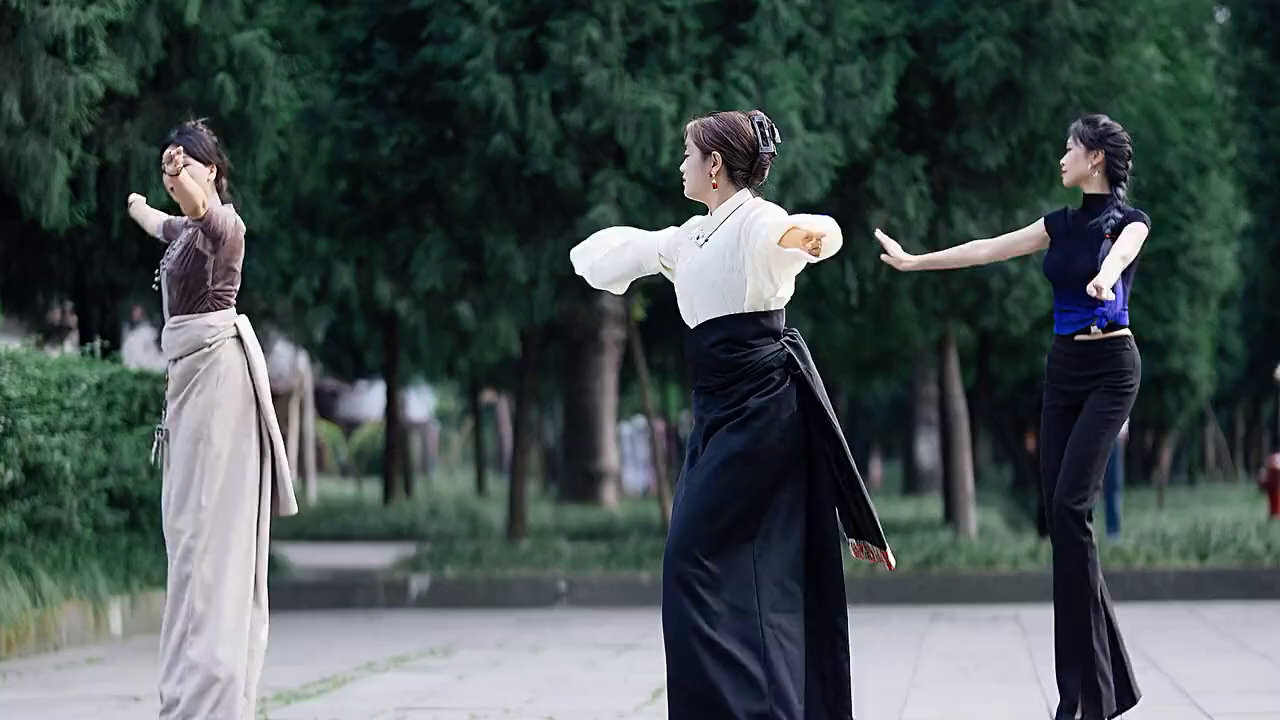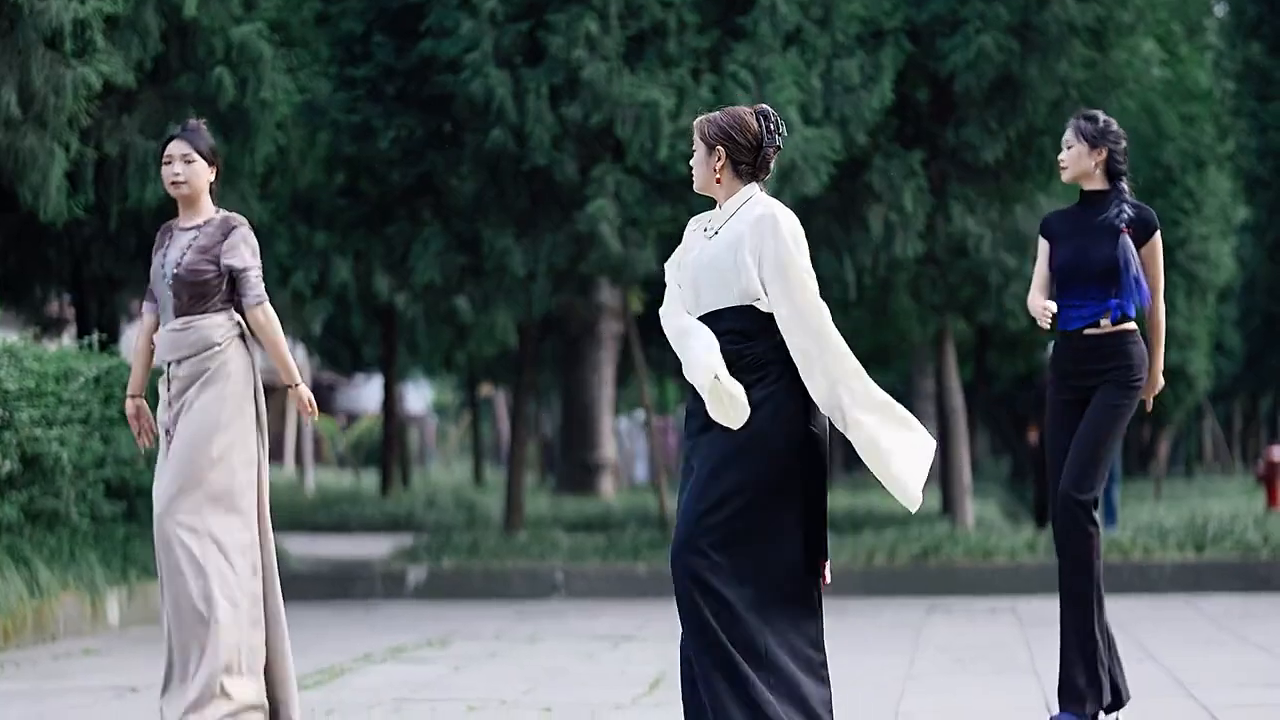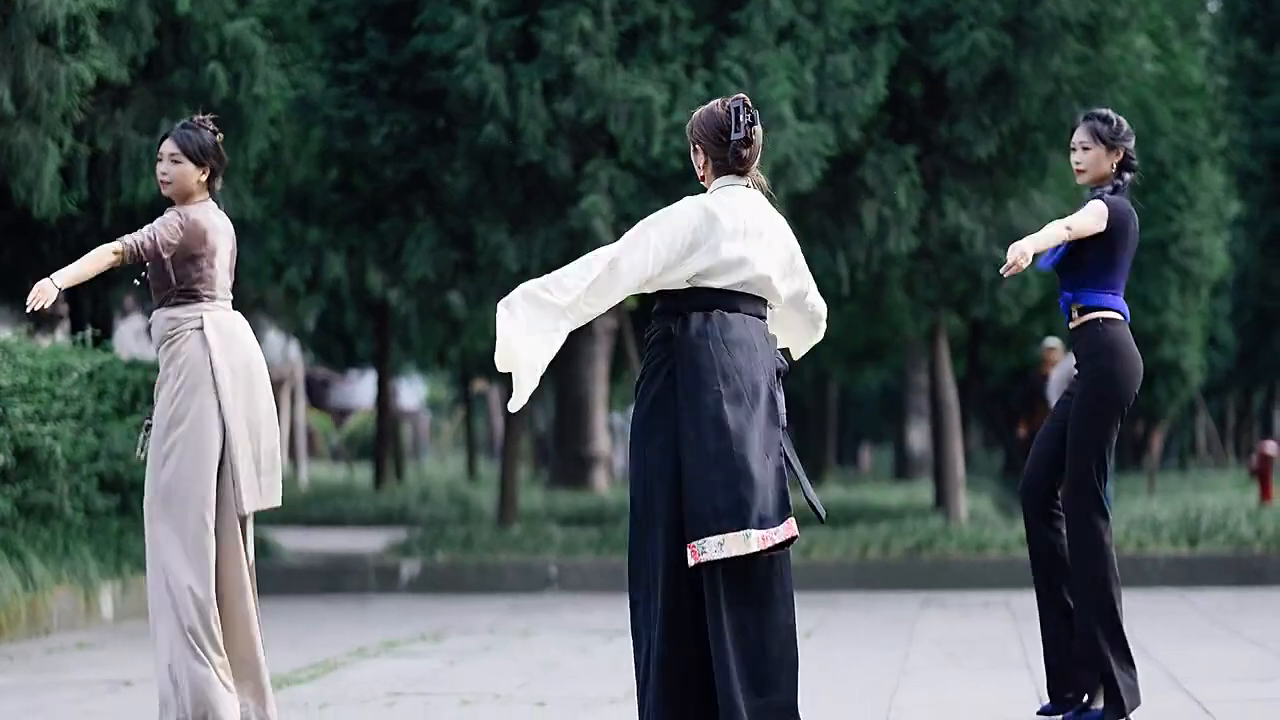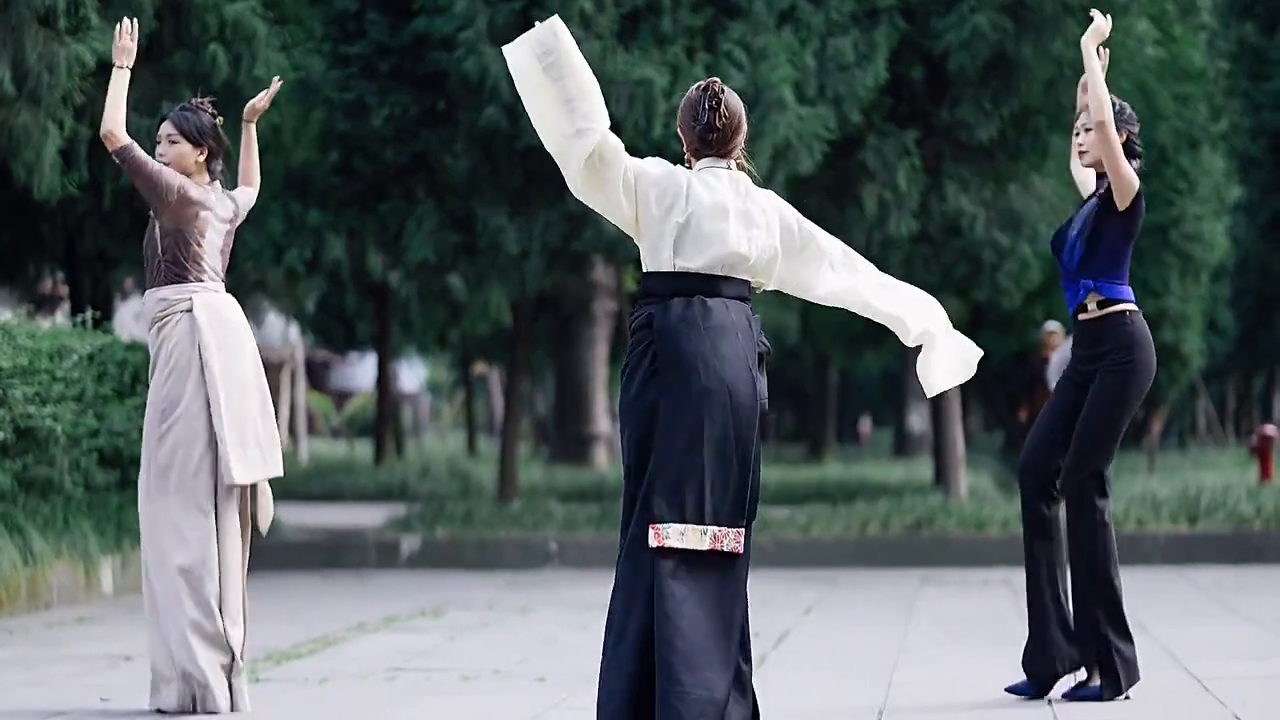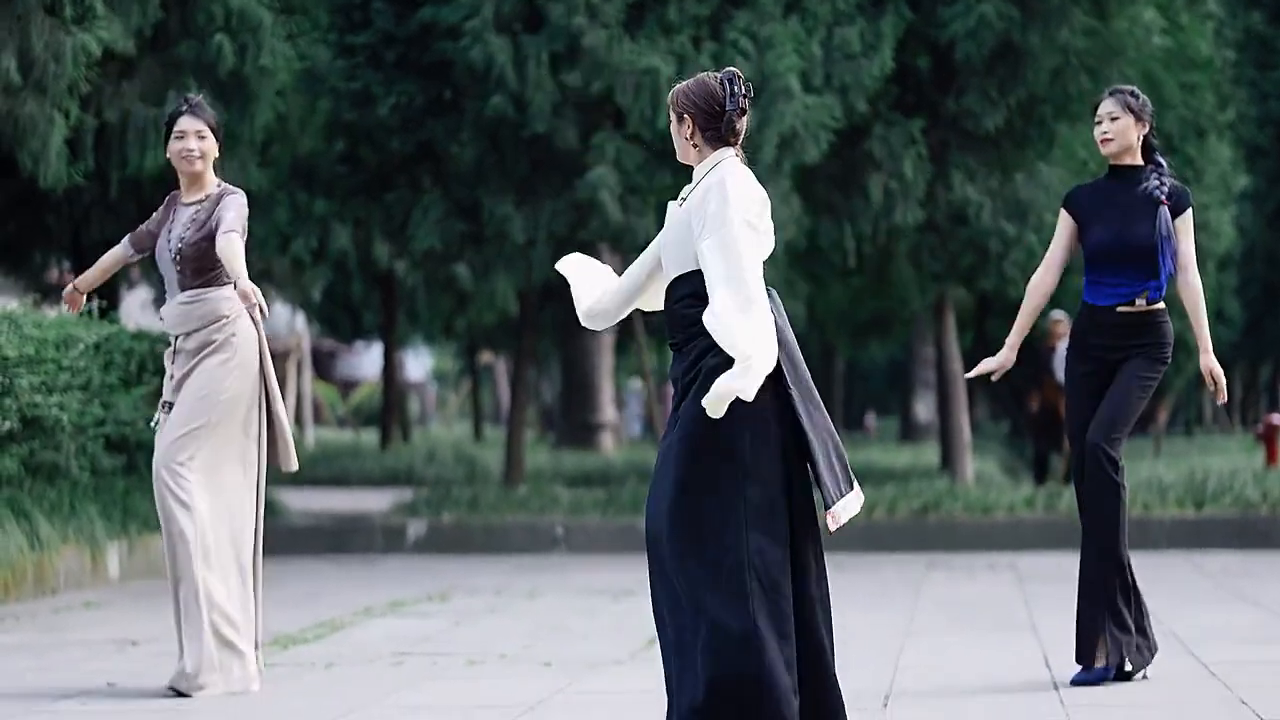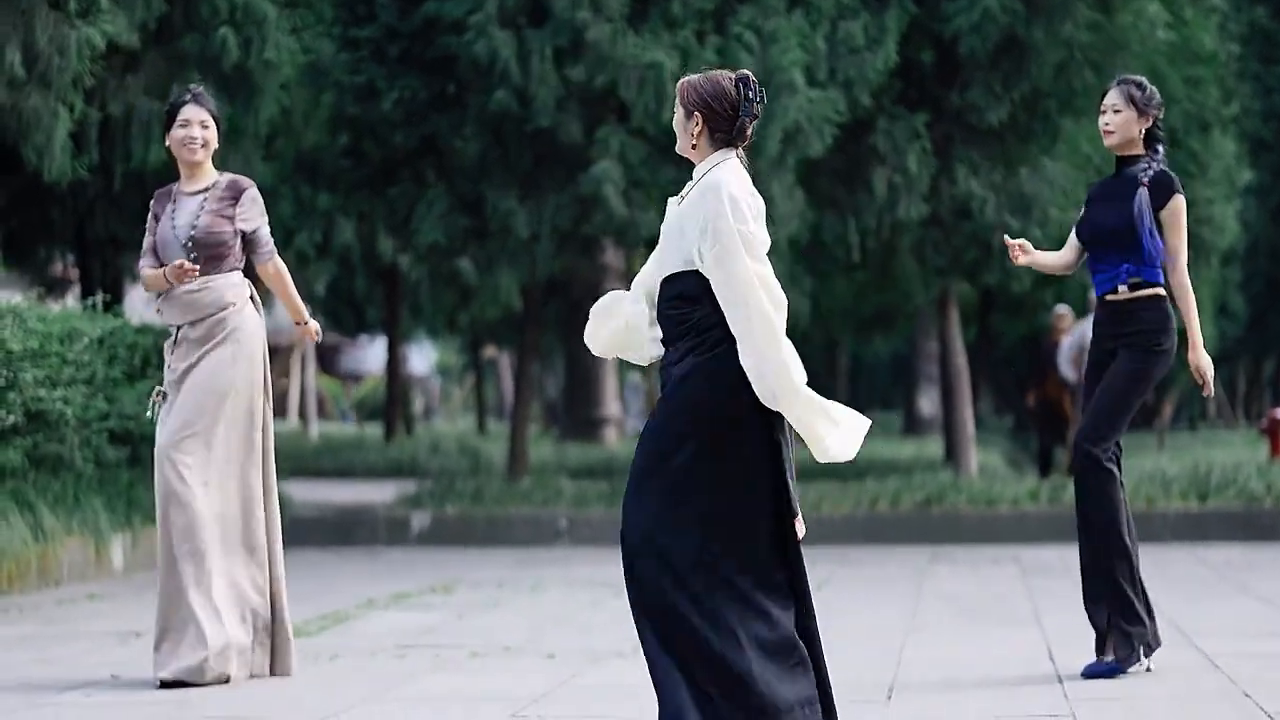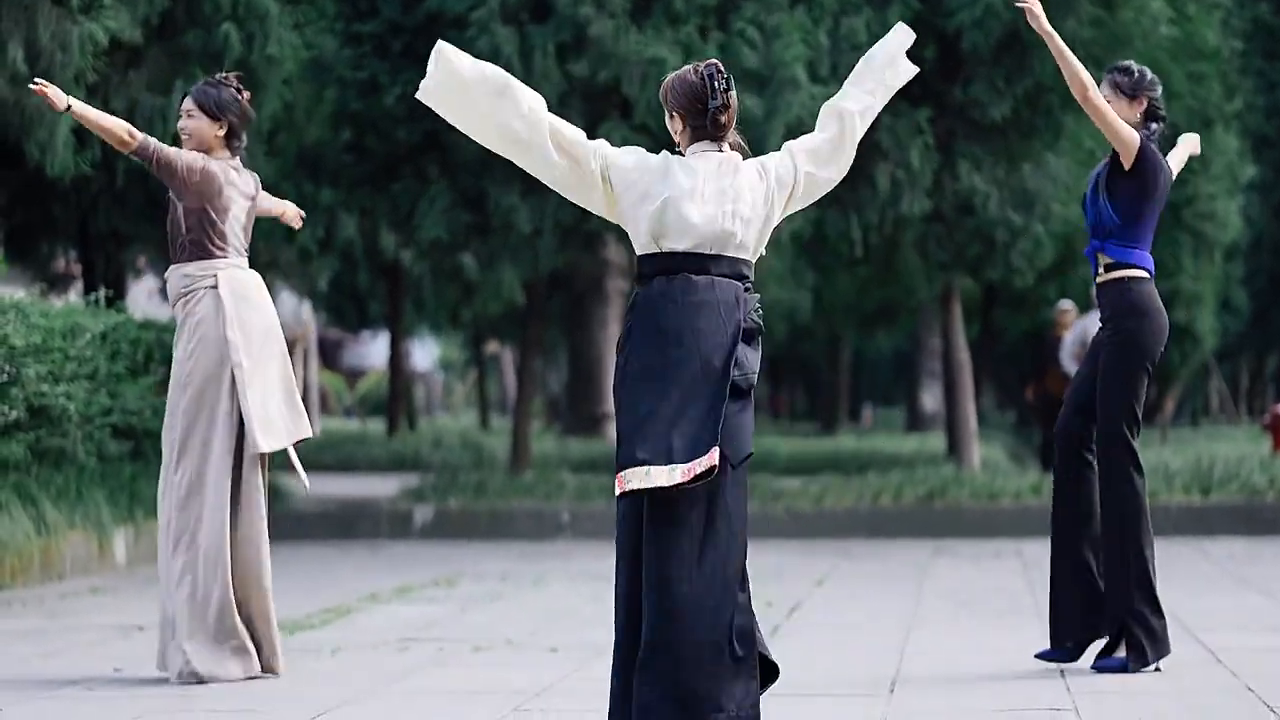
dt=0.5s
person 1, frame 1
left shoulder: (757, 225)
right shoulder: (699, 234)
left elbow: (797, 232)
right elbow: (645, 249)
left wrist: (806, 238)
right wrist: (601, 250)
left hip: (761, 409)
right hip: (723, 412)
left knee: (694, 562)
right knee: (758, 568)
person 1, frame 2
left shoulder: (772, 223)
right shoulder: (698, 232)
left elbow: (807, 325)
right elbow: (677, 311)
left wrist: (851, 411)
right wrist: (711, 374)
left hip: (766, 405)
right hip: (721, 408)
left knee: (702, 550)
right knee: (748, 562)
person 1, frame 3
left shoulder: (694, 215)
right shoulder: (773, 224)
left elbow: (615, 267)
right elbow: (804, 311)
left wrist: (533, 310)
right wrist: (786, 338)
left hip: (690, 373)
right hip: (751, 374)
left knee: (677, 545)
right knee: (739, 545)
person 1, frame 4
left shoulder: (662, 186)
right shoulder: (767, 209)
left elbow: (586, 146)
right elbow: (848, 271)
left wrist: (552, 44)
right wrist: (924, 324)
left hip: (670, 358)
right hip: (734, 363)
left knee: (665, 535)
right knee: (709, 539)
person 1, frame 5
left shoulder: (729, 188)
right shoulder: (702, 197)
left elbow: (737, 280)
right elbow: (653, 277)
left wrist: (745, 357)
right wrist: (603, 287)
left hip: (735, 368)
right hip: (717, 370)
left knee: (716, 534)
right knee: (708, 534)
person 1, frame 6
left shoulder: (723, 192)
right shoulder: (703, 192)
left elbow: (749, 299)
right elbow: (655, 284)
left wrist: (793, 396)
right wrist: (622, 315)
left hip: (721, 370)
right hip: (704, 373)
left knee: (672, 528)
right knee: (725, 537)
person 1, frame 7
left shoulder: (649, 174)
right shoulder: (767, 177)
left elbow: (551, 140)
right elbow: (835, 135)
left wrist: (457, 74)
right wrist: (888, 57)
left hip: (664, 337)
right hip: (730, 338)
left knee: (661, 511)
right knee: (708, 509)
person 2, frame 1
left shoulder: (1131, 220)
right shoulder: (1061, 220)
left elbow: (1123, 257)
right elbow: (992, 248)
left wrist: (1107, 277)
right wrist: (917, 260)
left hip: (1108, 373)
right hip: (1061, 373)
left knee: (1070, 504)
right knee: (1061, 514)
person 2, frame 2
left shoulder: (1138, 218)
right shoulder: (1055, 223)
left elbow: (1154, 300)
right elbow: (1038, 290)
left wrist: (1156, 367)
right wrist: (1040, 308)
left hip: (1116, 365)
right hip: (1067, 370)
left knee: (1075, 497)
right knee: (1065, 507)
person 2, frame 3
left shoulder: (1108, 206)
right shoulder: (1115, 214)
left elbow: (1071, 225)
left wrist: (1033, 243)
left hip: (1106, 358)
right hip: (1097, 362)
left knee: (1086, 502)
right knee: (1039, 489)
right ankle: (1074, 669)
person 2, frame 4
left shoulder: (1125, 193)
right shoulder: (1097, 195)
left elbow: (1106, 120)
right elbow: (1080, 161)
left wrist: (1091, 48)
right wrist: (1092, 71)
left hip: (1120, 349)
right hip: (1089, 351)
left knee: (1083, 485)
right knee: (1036, 472)
left ankle: (1109, 662)
right ankle: (1056, 650)
person 2, frame 5
left shoulder: (1172, 196)
right shoulder: (1082, 198)
left elbow: (1187, 275)
right elbow: (1049, 272)
left wrist: (1205, 350)
right wrist: (1010, 347)
left hip: (1146, 342)
right hip: (1088, 341)
left knee: (1098, 449)
right knee: (1087, 467)
left ankle: (1109, 639)
right ankle: (1126, 633)
person 2, frame 6
left shoulder: (1162, 182)
right shoulder: (1099, 192)
left elbow: (1178, 269)
right elbow: (1068, 259)
left wrist: (1196, 342)
right wrist: (1030, 256)
left hip: (1146, 329)
right hip: (1106, 331)
left knee: (1090, 449)
right knee: (1098, 461)
left ankle: (1121, 632)
right ankle: (1132, 627)
person 2, frame 7
left shoulder: (1136, 151)
right shoulder: (1153, 163)
left elbow: (1087, 95)
right elbow: (1174, 163)
right wrist: (1186, 147)
left hip: (1130, 314)
right hip: (1123, 318)
left knee: (1115, 454)
right knee: (1071, 443)
left ankle: (1139, 635)
right ankle: (1084, 617)
person 3, frame 1
left shoulder: (222, 220)
right shoulder: (189, 229)
left elbow: (210, 214)
right elbow: (166, 228)
left wrist: (193, 181)
right wrist: (139, 207)
left hip: (218, 377)
right hip: (195, 381)
left knee: (206, 524)
right knee: (204, 525)
person 3, frame 2
left shoulder: (232, 230)
right shoulder: (166, 236)
left elbow: (257, 306)
right elbow: (151, 315)
left wrist: (293, 380)
right wrist: (136, 391)
left hip: (219, 375)
right hip: (179, 382)
left knee: (187, 513)
right knee: (195, 521)
person 3, frame 3
left shoulder: (183, 221)
right shoulder: (214, 220)
left elbow: (118, 249)
left wrist: (56, 279)
left hip: (200, 362)
right hip: (226, 352)
left knee: (191, 515)
right knee: (206, 518)
person 3, frame 4
left shoulder: (176, 193)
right shoulder: (225, 204)
left elbow: (111, 134)
right elbow: (251, 185)
left wrist: (122, 65)
right wrist: (253, 119)
left hip: (189, 339)
right hip: (219, 334)
left knee: (189, 496)
right knee: (208, 493)
right ankle: (210, 658)
person 3, frame 5
left shoulder: (231, 200)
right shoulder: (174, 206)
left elbow: (232, 254)
right elbow: (133, 246)
left wrist: (241, 287)
right wrist: (86, 279)
left hip: (225, 348)
right hip: (187, 354)
left knee: (181, 473)
right knee: (204, 489)
left ankle: (215, 655)
right ankle: (224, 646)
person 3, frame 6
left shoulder: (240, 191)
right shoulder: (163, 202)
left elbow: (266, 259)
right elbow: (147, 275)
left wrist: (301, 316)
right wrist: (169, 275)
left hip: (230, 335)
right hip: (185, 344)
left knee: (184, 462)
right knee: (218, 481)
left ankle: (210, 642)
right ankle: (239, 639)
person 3, frame 7
left shoulder: (203, 173)
right shoulder: (245, 182)
left elbow: (131, 139)
left wrist: (68, 103)
right wrist: (280, 208)
left hip: (213, 321)
right hip: (242, 314)
left knee: (205, 470)
right knee: (224, 473)
left ankle: (212, 646)
right ankle: (242, 640)
